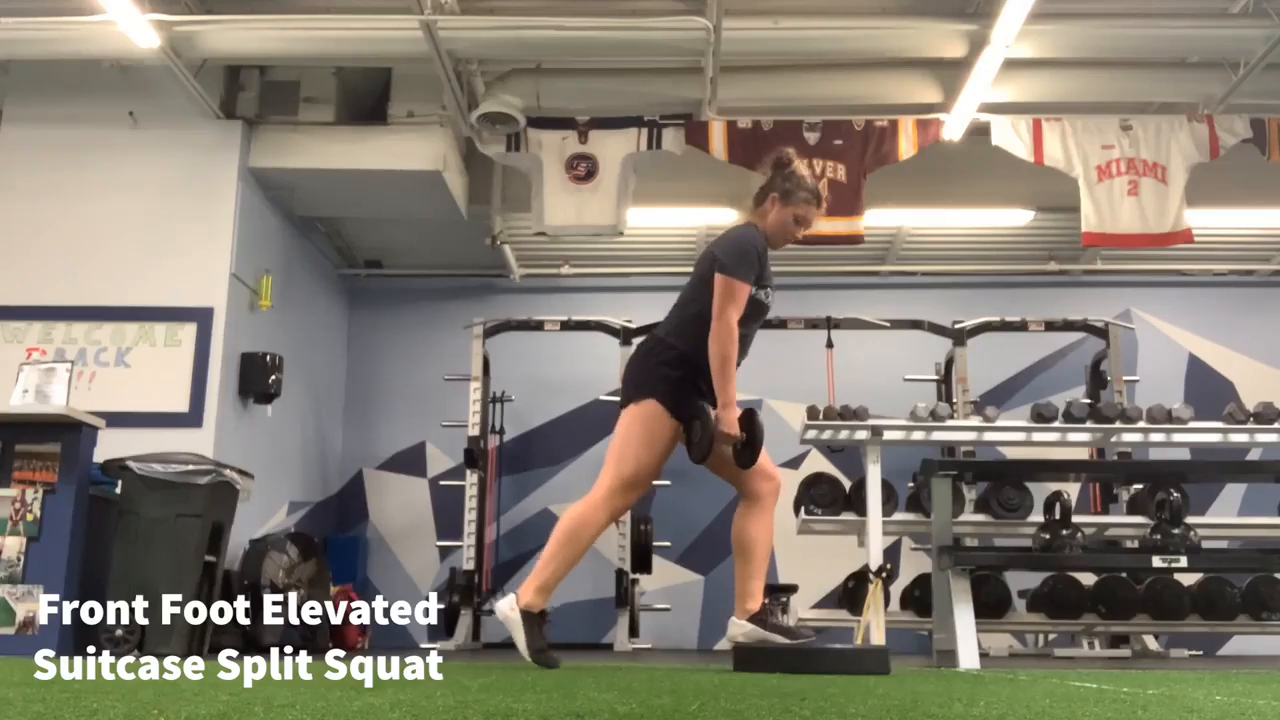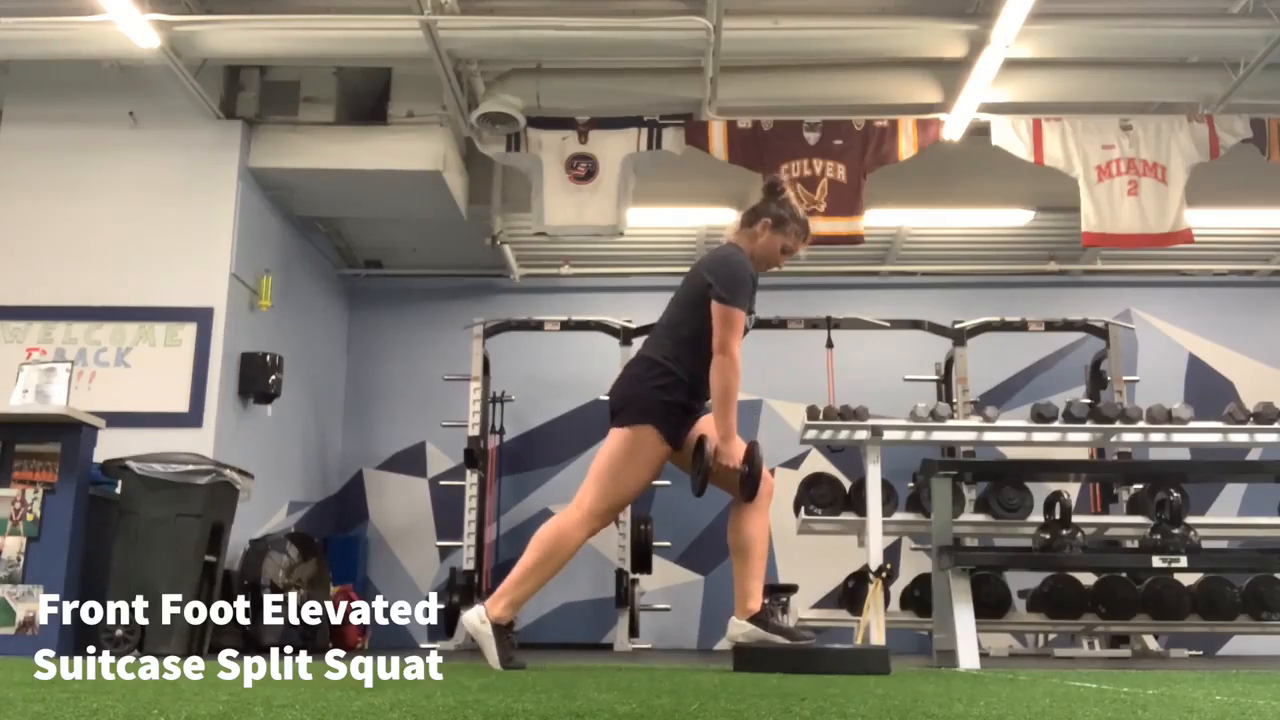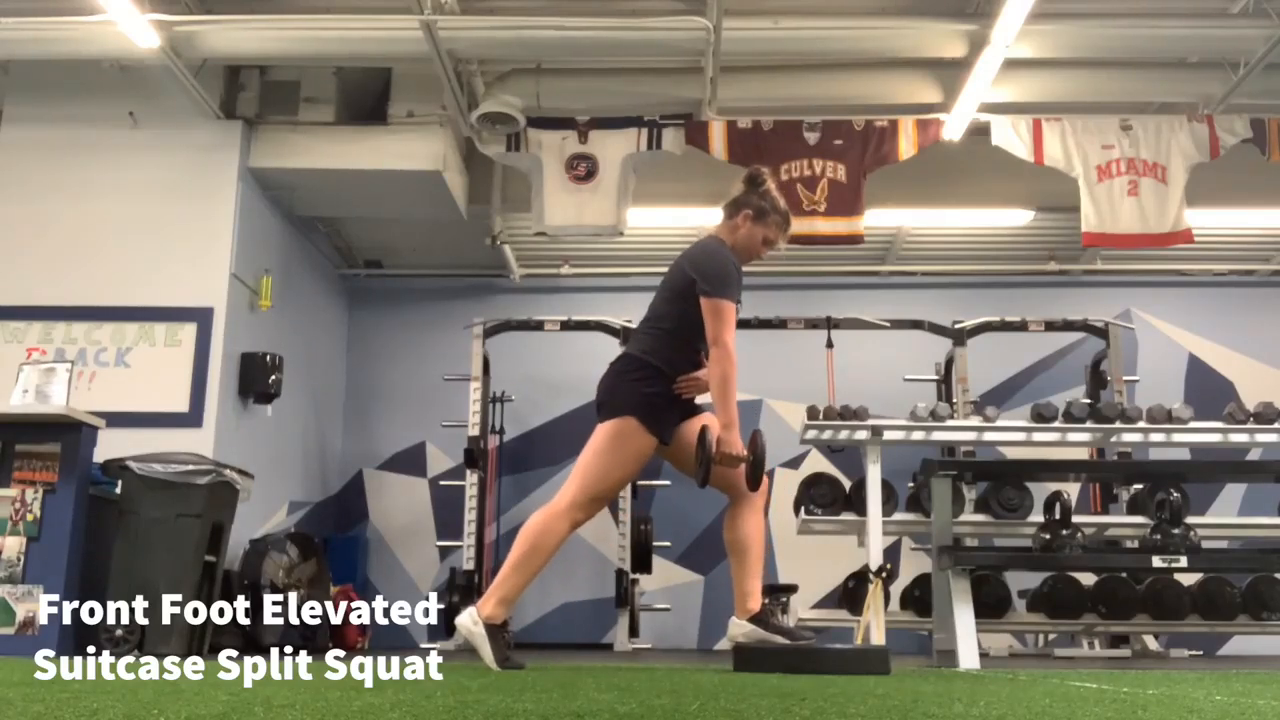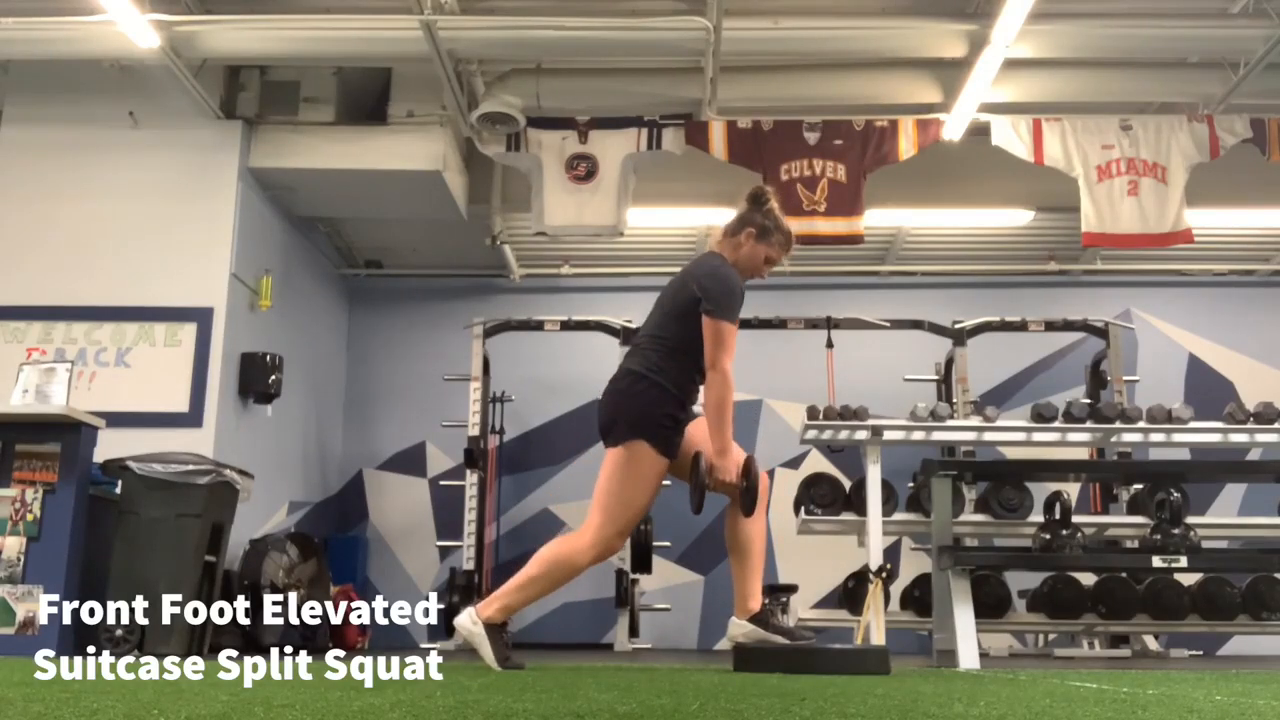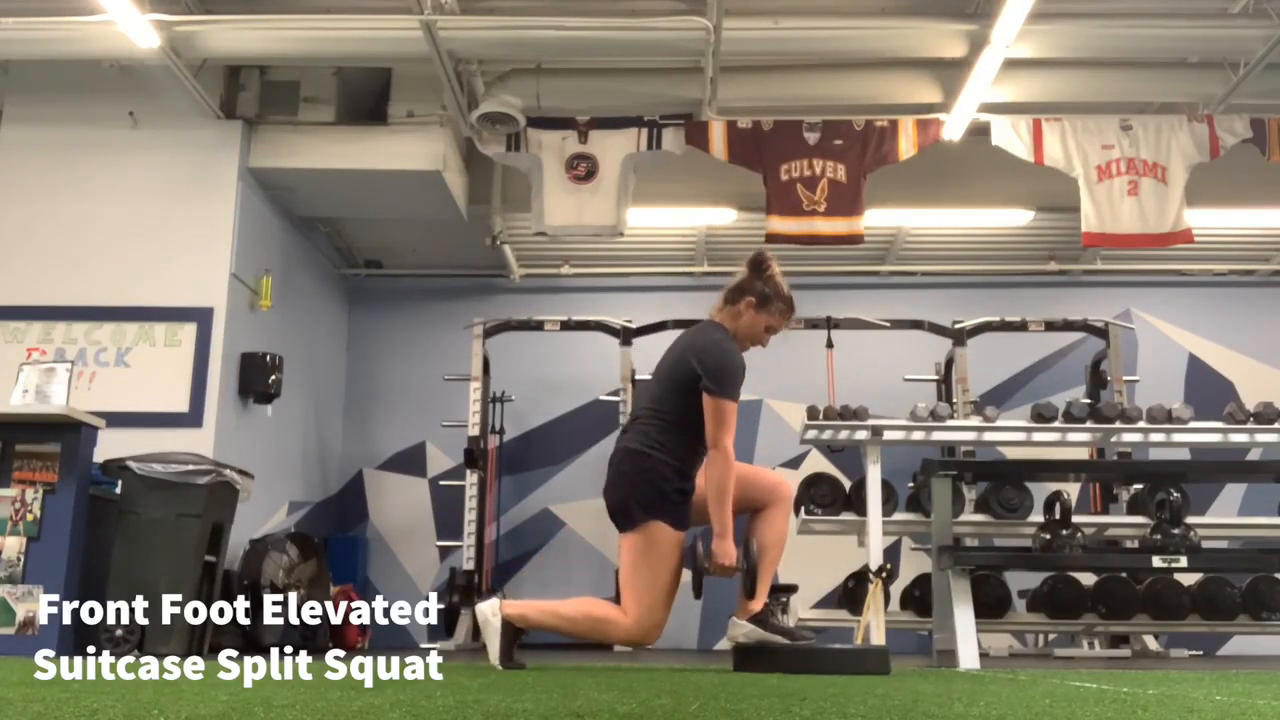
dt=1s
person 1, frame 1
left shoulder: (754, 253)
right shoulder: (744, 244)
right elbow: (723, 324)
left wrist: (723, 403)
right wrist: (727, 406)
left hip: (691, 387)
right hip: (663, 376)
left knee: (762, 484)
right knee: (614, 493)
left ankle: (749, 615)
right ankle: (527, 604)
person 1, frame 2
left shoulder: (726, 266)
right shoulder: (736, 267)
right elbow: (725, 354)
left wrist: (720, 434)
right wrist: (728, 438)
left hip: (675, 401)
right hip: (652, 397)
left knee: (757, 487)
right knee: (592, 512)
left ankle: (748, 615)
right ankle: (494, 615)
person 1, frame 3
left shoulder: (709, 260)
right shoulder: (718, 262)
right elbow: (722, 346)
left wrist: (705, 374)
right wrist: (730, 428)
left hip: (668, 397)
right hip: (638, 392)
left knee: (749, 487)
right knee: (576, 505)
left ankle: (749, 615)
right ankle: (486, 616)
person 1, frame 4
left shoulder: (706, 271)
right shoulder: (724, 281)
right elbow: (719, 370)
right wrist: (722, 453)
left hip: (658, 407)
right hip: (643, 408)
left knee: (755, 485)
right knee: (602, 538)
left ankle: (749, 615)
right ankle: (486, 615)
person 1, frame 5
left shoulder: (703, 338)
right shoulder: (724, 355)
right elbow: (720, 450)
right wrist: (723, 537)
left hip: (654, 473)
right hip: (649, 483)
left knee: (777, 493)
right knee: (640, 627)
left ankle: (753, 615)
right ankle: (507, 613)
